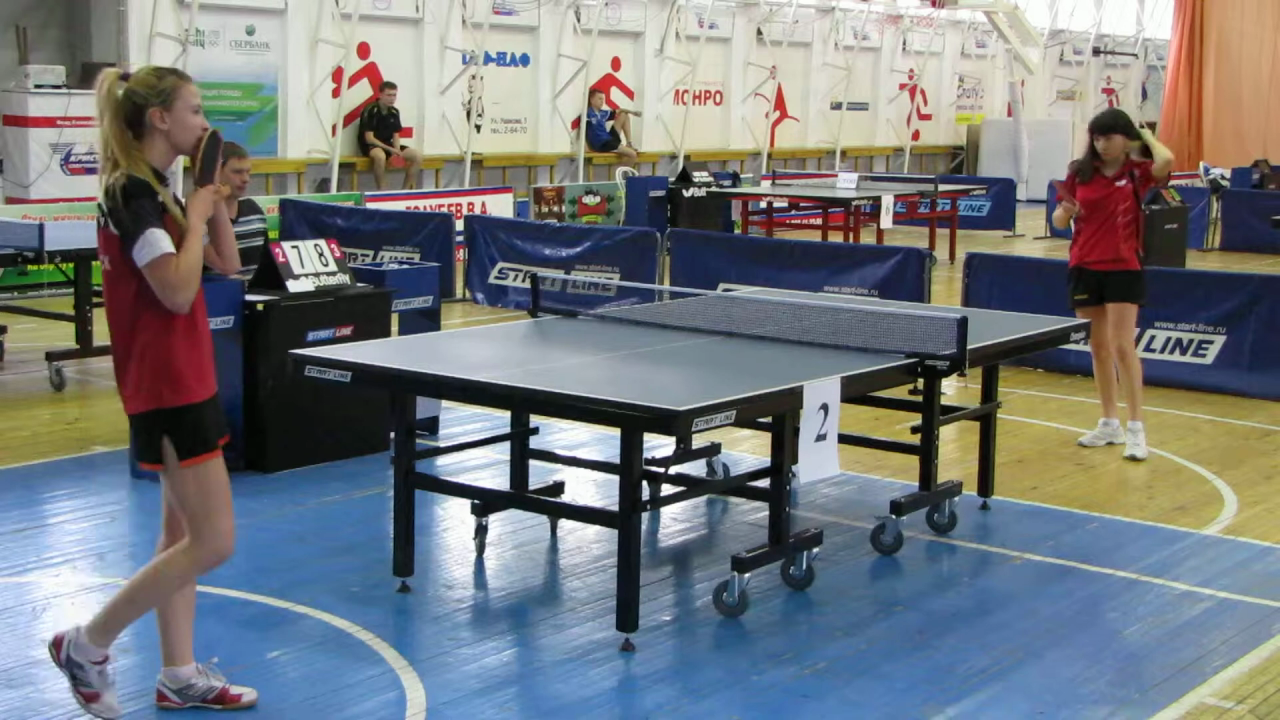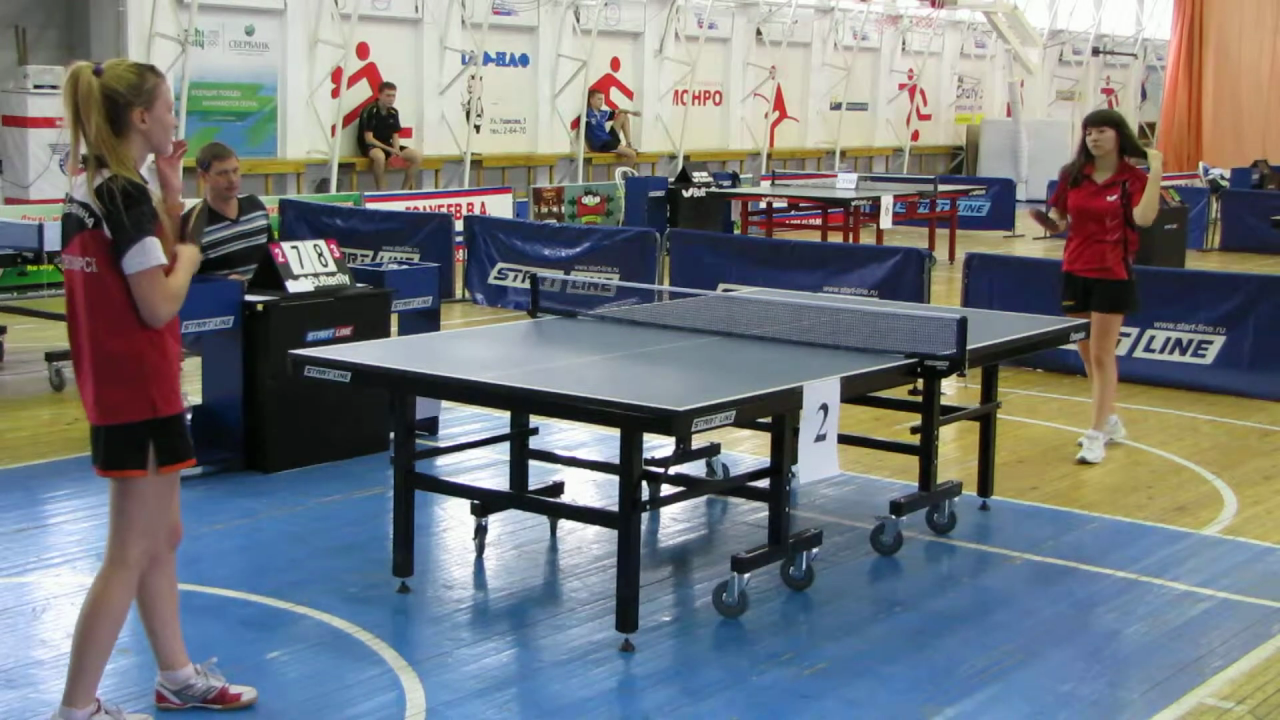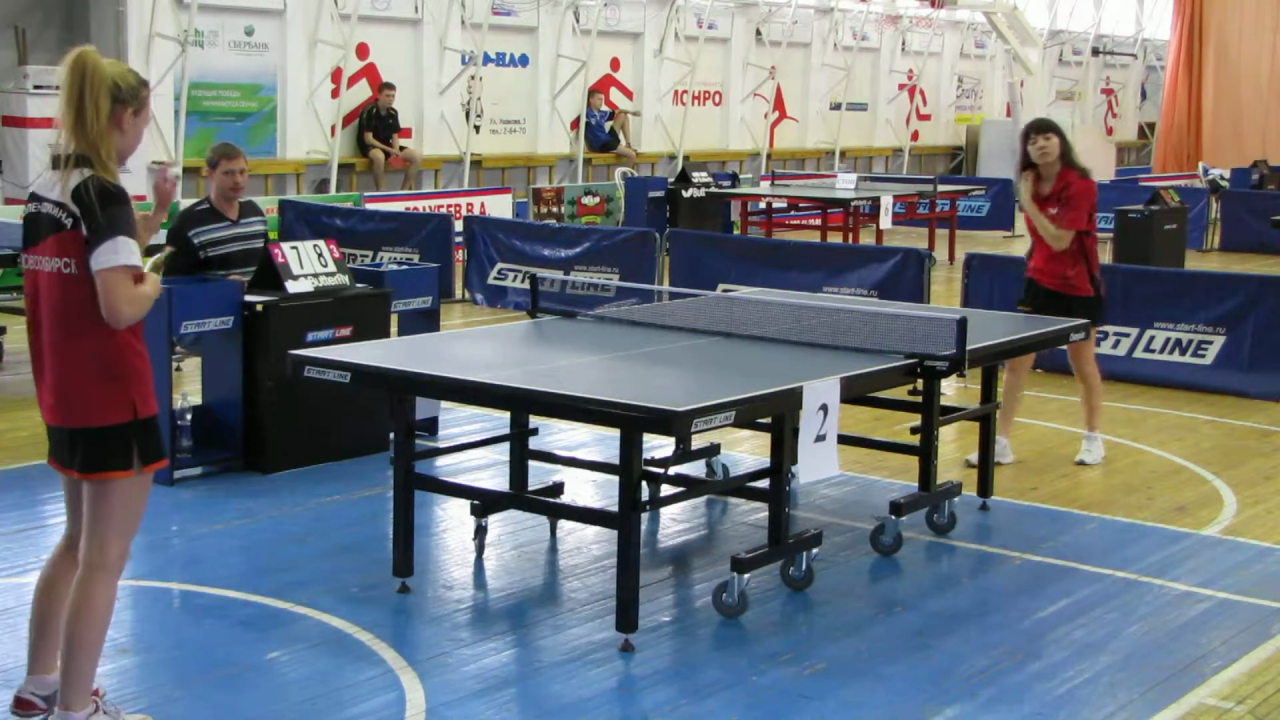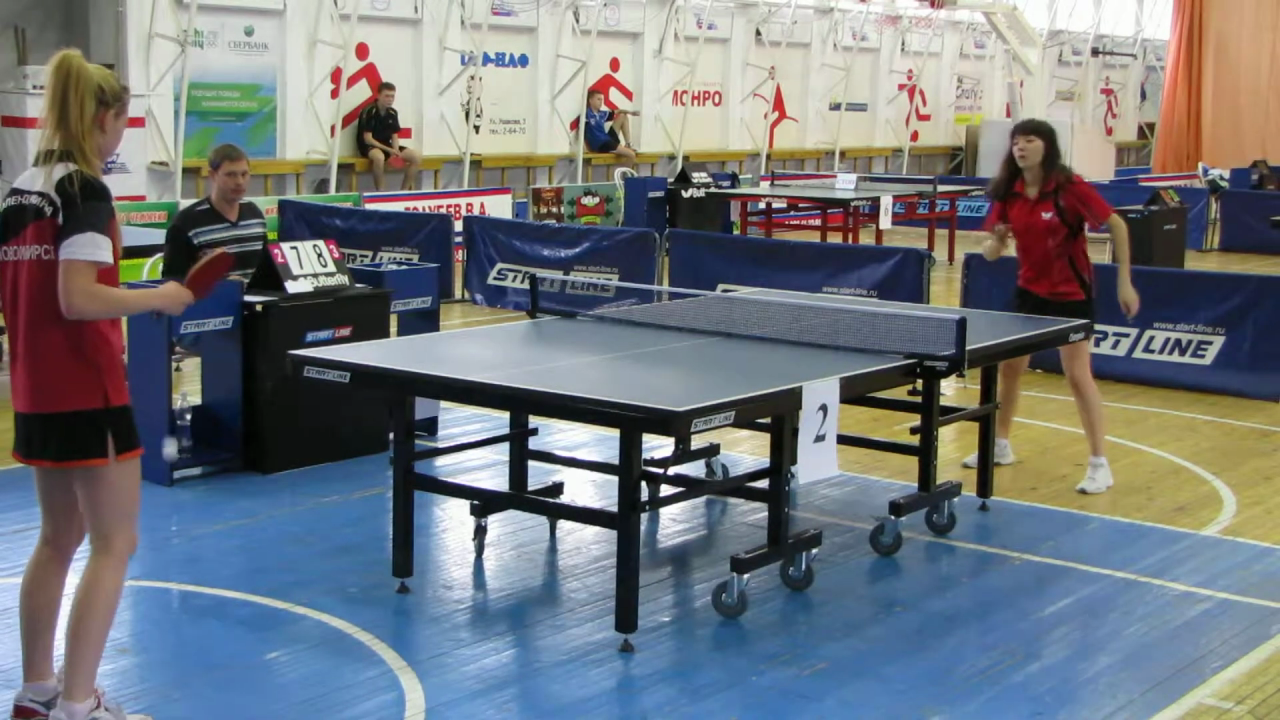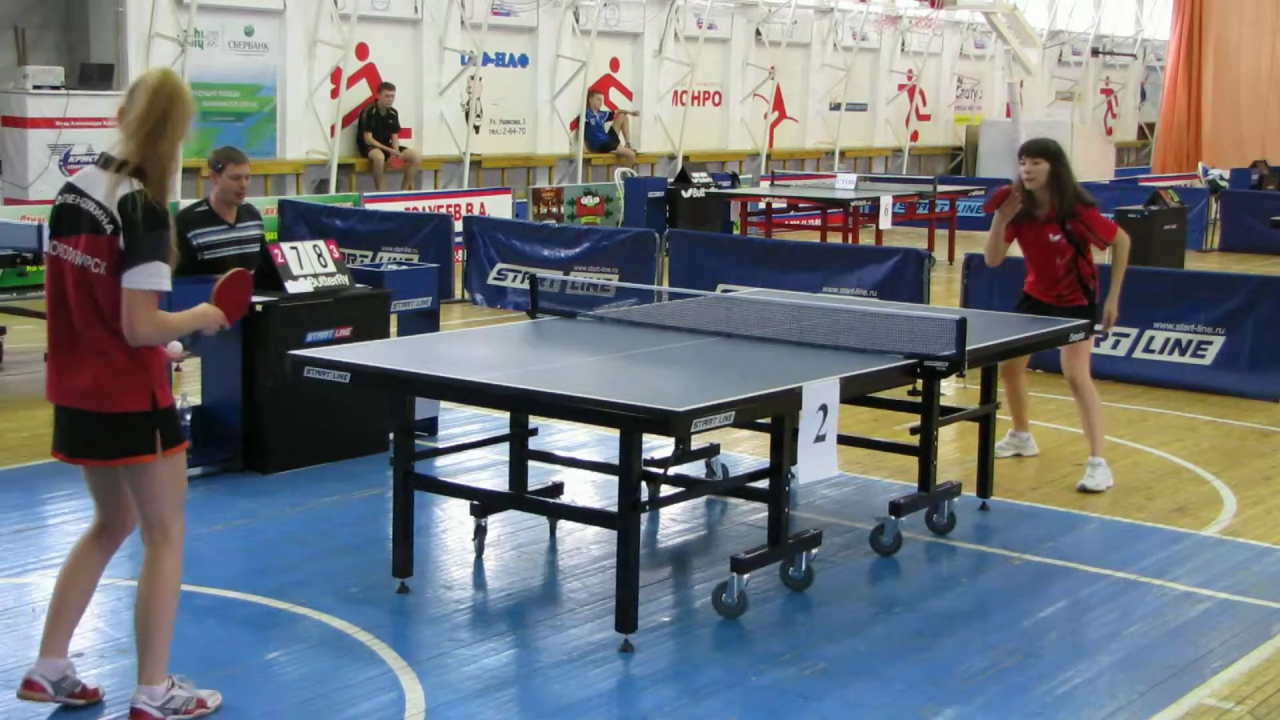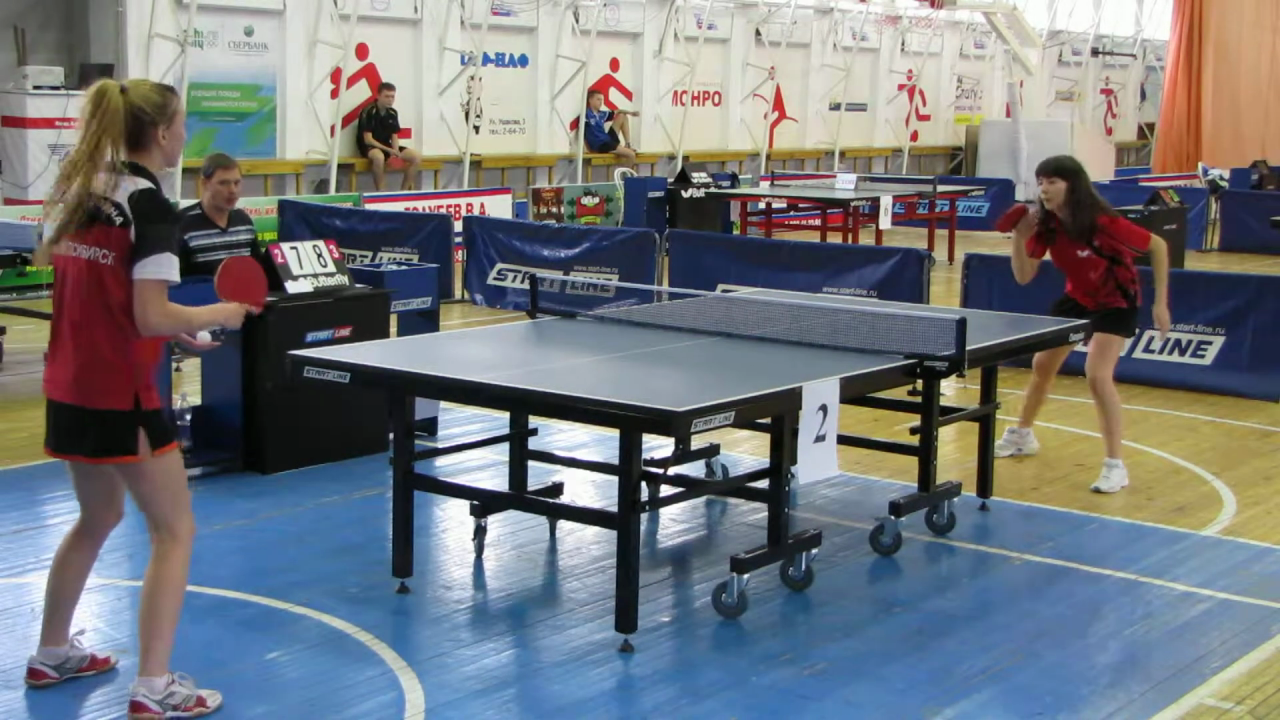
dt=0.7s
person 1, frame 1
left shoulder: (155, 188)
right shoulder: (132, 191)
left elbow: (228, 264)
right elbow: (178, 293)
left wrist: (214, 202)
right wrist: (196, 215)
left hip: (186, 382)
right hip: (165, 388)
left knee: (183, 535)
right knee: (212, 543)
right ankle: (85, 645)
person 1, frame 2
left shoulder: (89, 188)
right shoulder: (126, 193)
right elbow: (159, 307)
left wrist: (169, 195)
right wrist: (187, 259)
left hip: (114, 389)
right hip: (139, 394)
left knee: (162, 538)
right knee: (129, 556)
person 1, frame 3
left shoulder: (44, 191)
right shoulder: (101, 193)
right elbow: (120, 306)
left wrist: (149, 224)
right wrist: (153, 283)
left hip: (63, 397)
right hip: (111, 399)
left knee: (77, 543)
right knee: (104, 559)
person 1, frame 4
right shoulder: (83, 190)
right elbow: (78, 299)
right wrist: (159, 298)
right hip: (85, 394)
left knee: (58, 539)
right knee: (115, 546)
person 1, frame 5
left shoulder: (74, 188)
right shoulder: (144, 212)
left elbow: (81, 292)
right elbow: (141, 329)
right wrist: (196, 319)
left hip: (74, 392)
right hip: (130, 399)
left knee: (112, 523)
right knee: (165, 537)
left ankle: (48, 667)
person 1, frame 6
left shoulder: (85, 197)
right shoulder: (151, 206)
right elbow: (151, 317)
left wrist: (178, 327)
right wrist: (216, 313)
left hip: (70, 390)
right hip: (119, 395)
left knee: (99, 517)
right knee: (174, 532)
left ankle: (51, 653)
person 2, frame 1
left shoulder: (1137, 171)
right shoulder: (1080, 172)
left elbow: (1166, 162)
right elbow: (1058, 222)
left wrist: (1147, 137)
right wrist: (1065, 212)
left hip: (1123, 269)
right hip: (1084, 269)
left knee: (1122, 347)
right knee: (1098, 348)
left ankle: (1135, 429)
right ankle: (1109, 423)
person 2, frame 2
left shoulder: (1134, 179)
right shoulder: (1072, 175)
left elbow: (1144, 219)
right elbow: (1057, 216)
left wrist: (1156, 169)
right wrist: (1054, 224)
left hip: (1112, 276)
right hip: (1075, 273)
left knee: (1102, 356)
right knee: (1087, 355)
left ankle: (1096, 437)
right ankle: (1110, 421)
person 2, frame 3
left shoulder: (1080, 184)
right shoulder: (1029, 184)
left elbow: (1060, 241)
left wrist: (1027, 202)
right wrist: (1036, 241)
left hip: (1078, 288)
right hip: (1038, 283)
left knee: (1083, 366)
right knee: (1016, 362)
left ankle: (1093, 437)
right ankle: (1000, 443)
person 2, frame 4
left shoulder: (1070, 188)
right shoulder: (1007, 194)
left elbow: (1117, 226)
right elbow: (992, 252)
left wrist: (1125, 283)
right wrist: (995, 242)
left hip: (1071, 294)
right hip: (1030, 291)
left knee: (1078, 377)
right knee: (1009, 367)
left ankle: (1099, 464)
right ankle: (1000, 444)
person 2, frame 5
left shoulder: (1077, 210)
right shoulder: (1018, 206)
left elbow: (1122, 242)
right elbow: (992, 259)
left wrist: (1112, 297)
right wrist: (1001, 220)
left hip: (1075, 301)
right hip: (1036, 297)
left knee: (1077, 377)
right knee: (1009, 365)
left ankle: (1098, 463)
right ankle: (1021, 436)
person 2, frame 6
left shoulder: (1102, 222)
right shoulder: (1044, 223)
left elbow: (1158, 247)
right elbow: (1023, 277)
left wrist: (1160, 303)
right wrist: (1019, 238)
left hip: (1115, 303)
right hip: (1075, 299)
left knee: (1097, 375)
right knee: (1042, 366)
left ankle: (1115, 465)
right ankle: (1021, 434)
